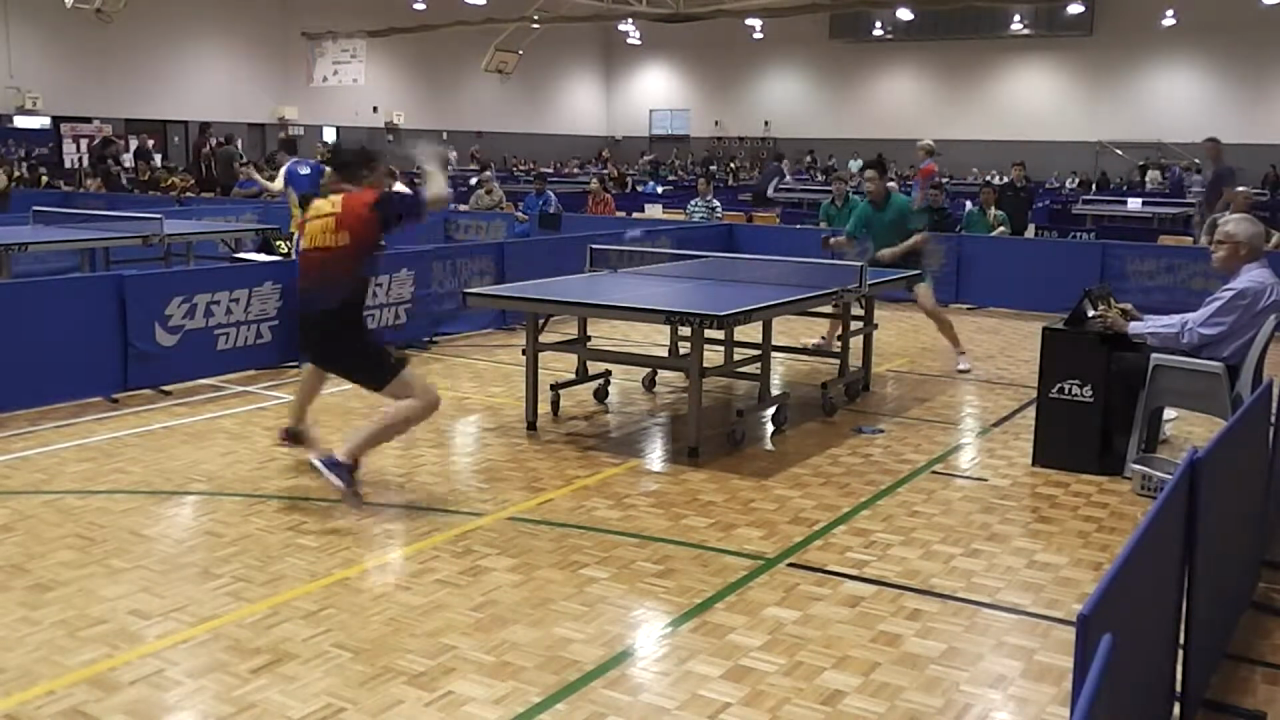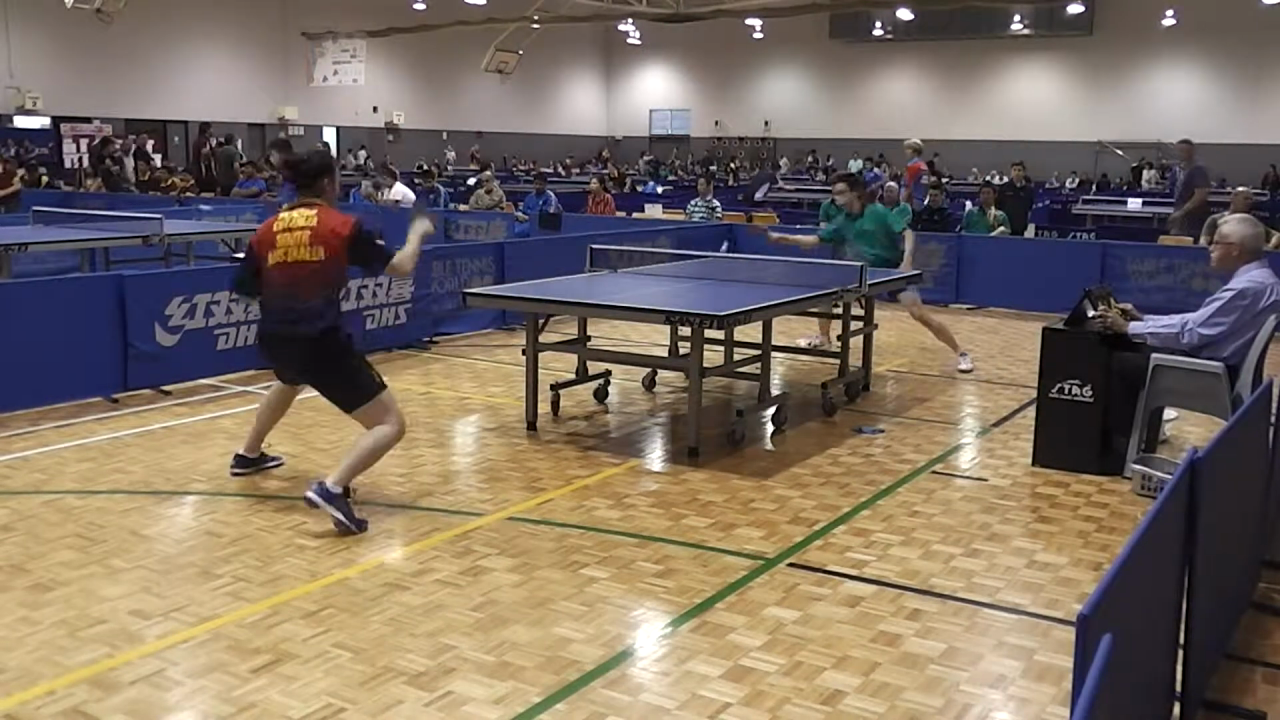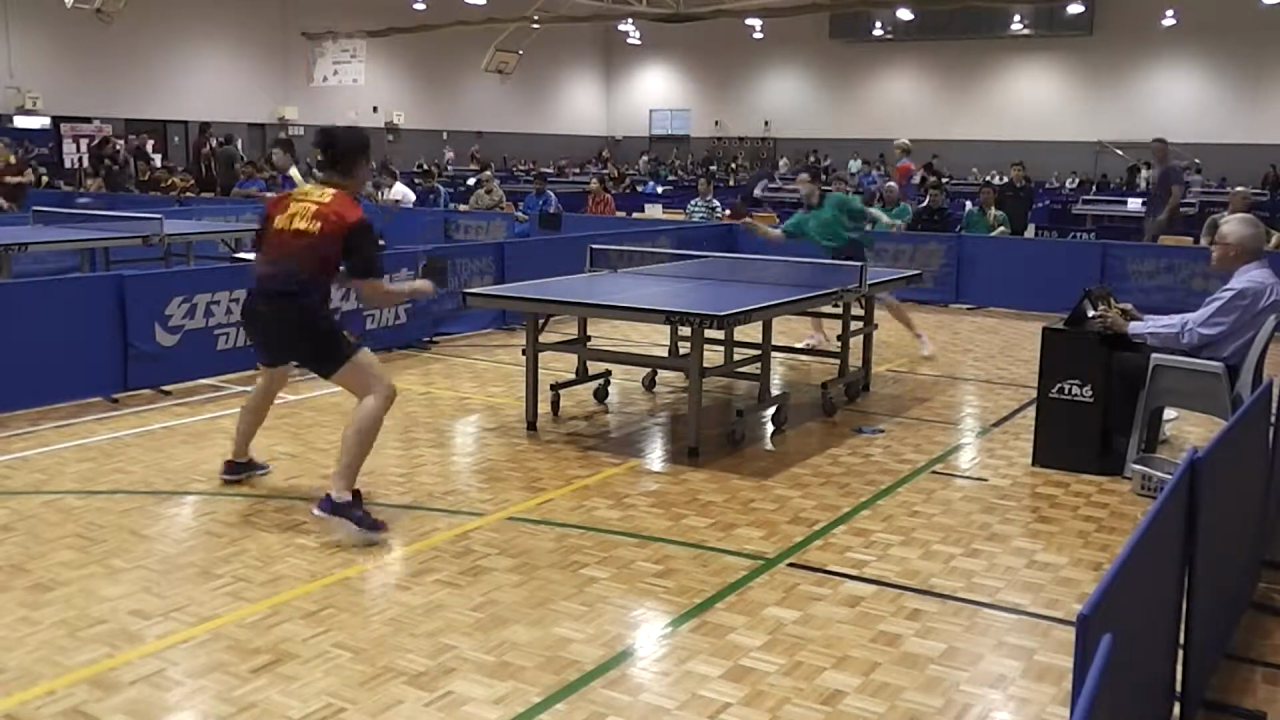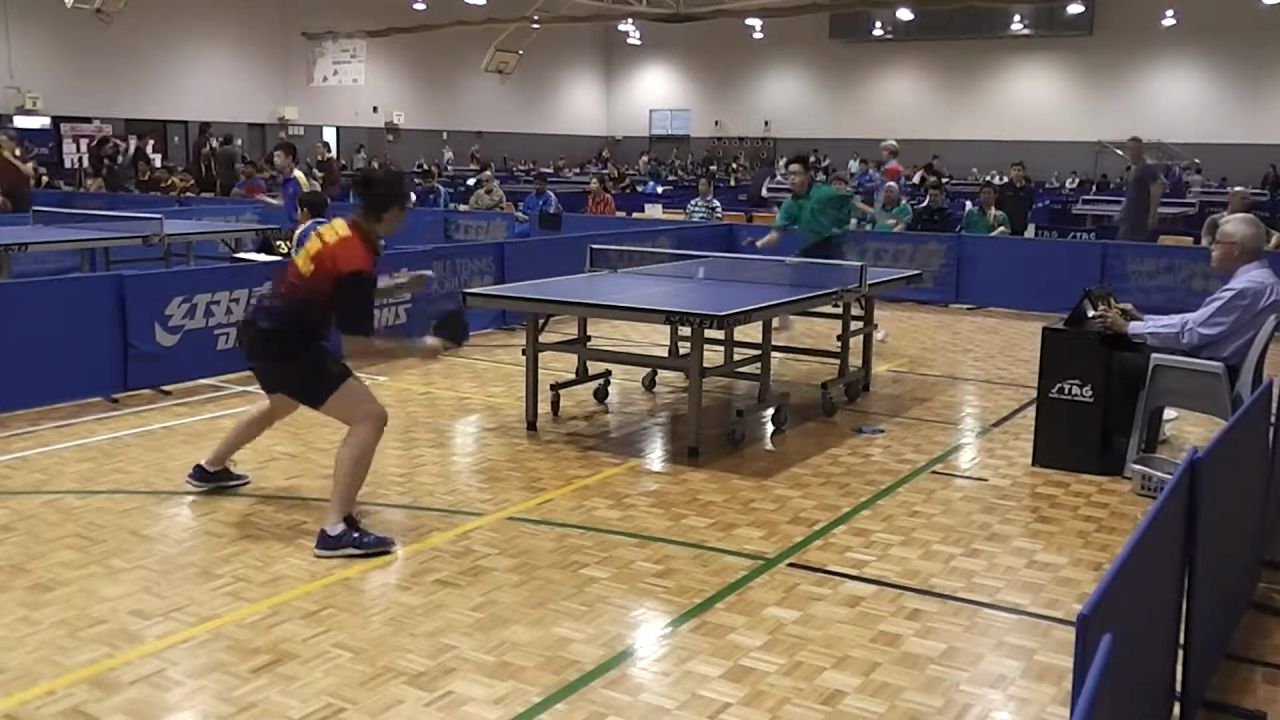
dt=0.2s
person 1, frame 1
left shoulder: (314, 211)
right shoulder: (368, 205)
right elbow: (437, 198)
right wrist: (433, 169)
left hip: (308, 326)
right hip: (339, 328)
left knee: (323, 361)
right knee: (423, 400)
left ankle: (295, 428)
right ankle: (343, 459)
person 1, frame 2
left shoulder: (265, 231)
right shoulder: (343, 226)
left elbow: (244, 291)
right elbow: (400, 269)
right wrist: (418, 232)
left hip: (274, 342)
right hip: (322, 343)
left knee: (287, 383)
right knee: (391, 424)
left ankle: (249, 454)
right ankle: (332, 487)
person 1, frame 3
left shoulder: (288, 199)
right shoulder: (351, 216)
right elbow: (374, 293)
right wrist: (417, 288)
left hip: (260, 309)
right hip: (302, 314)
left knee: (271, 379)
right knee: (380, 391)
left ankle: (237, 460)
right ankle: (339, 497)
person 1, frame 4
left shoulder: (338, 230)
right shoulder: (356, 263)
right elbow: (356, 348)
left wrist: (401, 286)
right wrist: (418, 347)
left hip: (261, 333)
right hip: (285, 342)
left knee: (279, 406)
right knee: (370, 418)
left ankle: (209, 468)
right ankle: (336, 530)
person 2, frame 1
left shoulder: (1248, 287)
right shoulder: (1257, 279)
left elbow: (1189, 331)
right elbow: (1197, 320)
left wrist: (1128, 327)
right wrist: (1143, 318)
right hip: (1216, 365)
left knee: (1120, 364)
right knee: (1141, 352)
left ankle: (1123, 446)
right ankle: (1140, 439)
person 2, frame 2
left shoulder: (1248, 287)
right shoulder: (1257, 279)
left elbow: (1190, 332)
right elbow: (1197, 320)
left wrist: (1129, 327)
right wrist: (1143, 318)
left knee: (1120, 364)
right knee: (1141, 352)
left ankle: (1123, 445)
right ankle: (1140, 438)
person 2, frame 3
left shoulder: (1249, 287)
right shoulder: (1257, 279)
left elbow: (1190, 332)
right elbow: (1197, 320)
left wrist: (1128, 327)
right wrist: (1143, 318)
right hip: (1215, 364)
left knee: (1120, 364)
right knee: (1138, 352)
left ankle: (1123, 445)
right ankle: (1140, 438)
person 2, frame 4
left shoulder: (1248, 287)
right shoulder: (1257, 279)
left elbow: (1190, 332)
right elbow: (1197, 320)
left wrist: (1129, 327)
right wrist: (1143, 318)
right hip: (1214, 364)
left knee: (1120, 364)
right knee: (1138, 352)
left ankle: (1123, 444)
right ankle: (1140, 437)
person 3, frame 1
left shoulder: (902, 204)
right shoulder: (863, 209)
left elbow: (922, 236)
right elbow: (849, 238)
left wrist: (896, 250)
right wrist: (834, 241)
left hip: (908, 261)
right hip: (880, 262)
left knee: (929, 307)
left ankle: (960, 352)
right ankle: (828, 341)
person 3, frame 2
left shoulder: (879, 212)
right shoulder: (841, 221)
left elbow: (907, 233)
right elbow: (817, 240)
left wrist: (907, 261)
right wrist: (785, 238)
left hip: (892, 268)
left knee: (919, 314)
left ankle: (960, 354)
right ankle: (822, 338)
person 3, frame 3
left shoulder: (837, 200)
right shoulder: (803, 217)
left elbow: (868, 211)
right elbow: (778, 235)
left wrist: (886, 220)
right wrist: (755, 225)
left hip: (856, 254)
right hip: (835, 259)
left ankle: (918, 335)
right ankle: (819, 336)
person 3, frame 4
left shoulder: (823, 193)
right shoulder: (790, 205)
left elbow: (853, 203)
right elbow: (776, 233)
left wrist: (878, 215)
right wrist: (758, 244)
left hip: (832, 246)
right hip: (812, 247)
